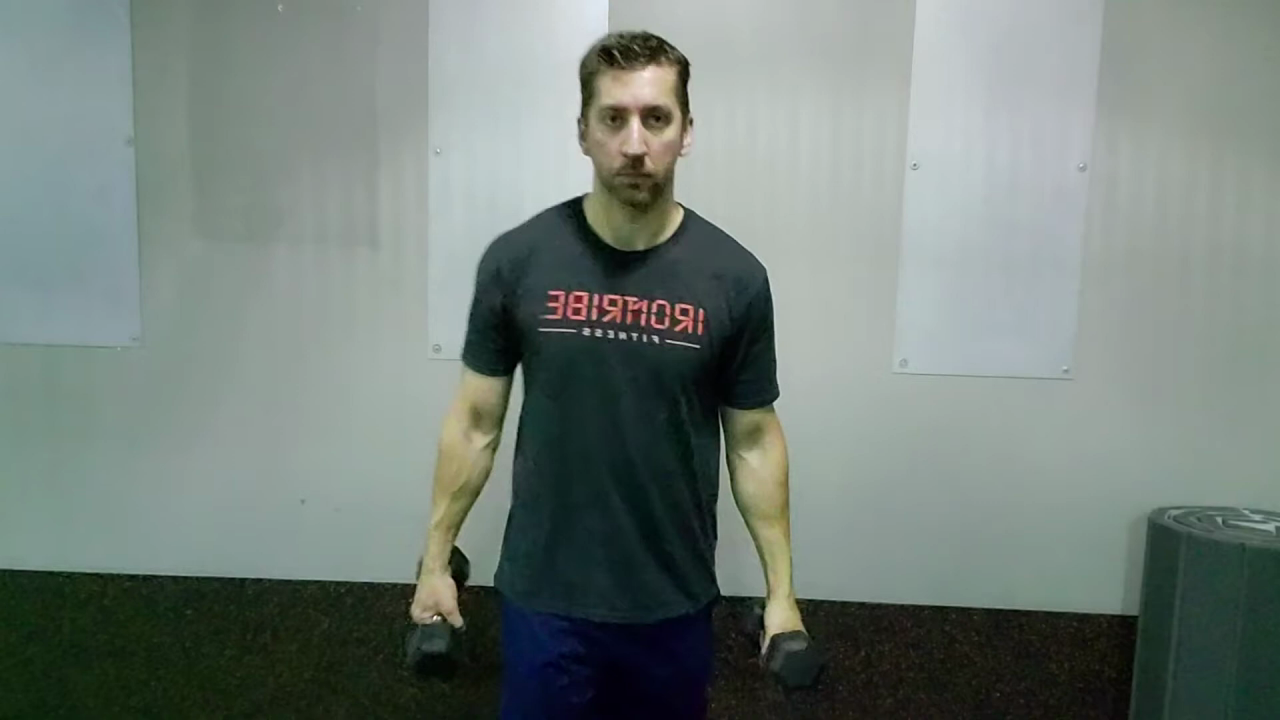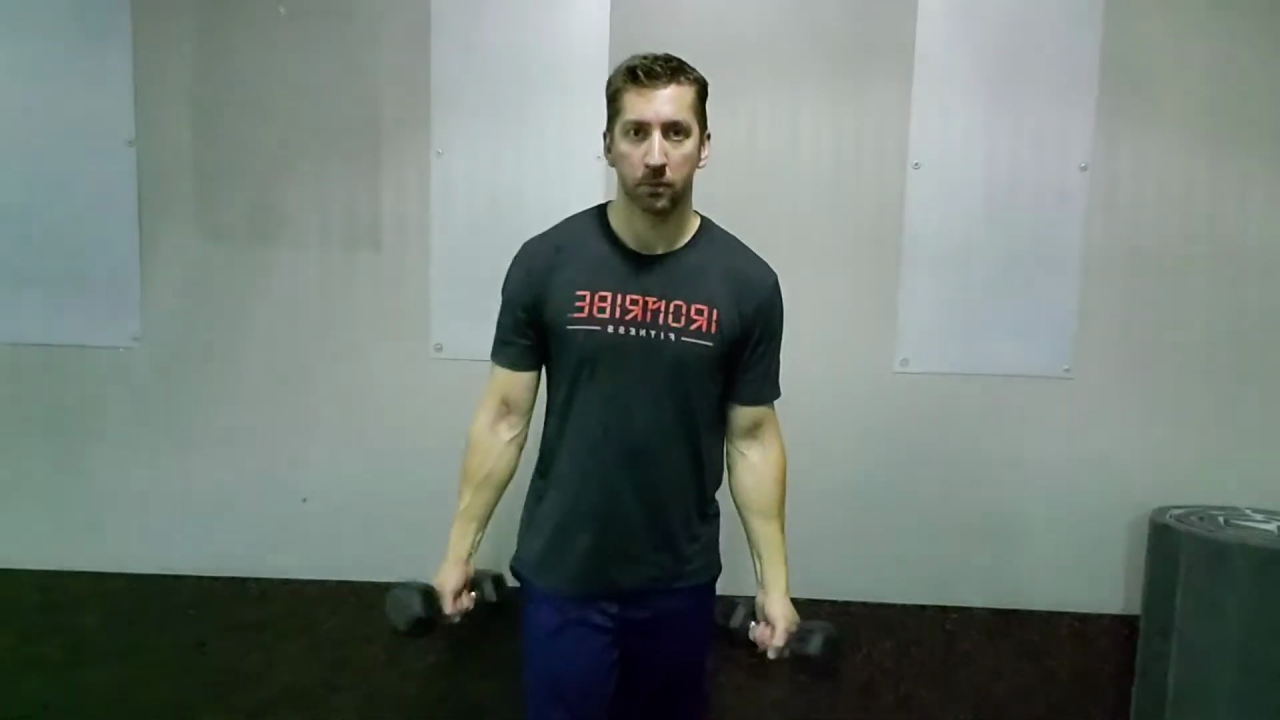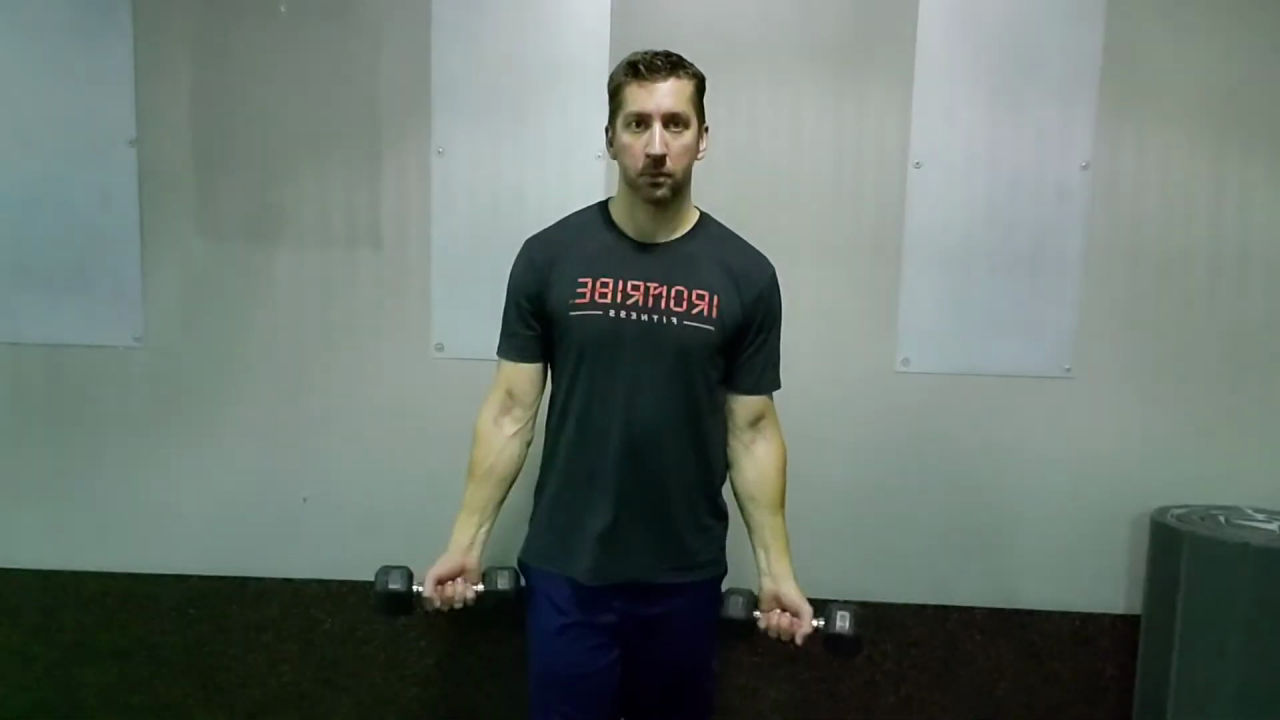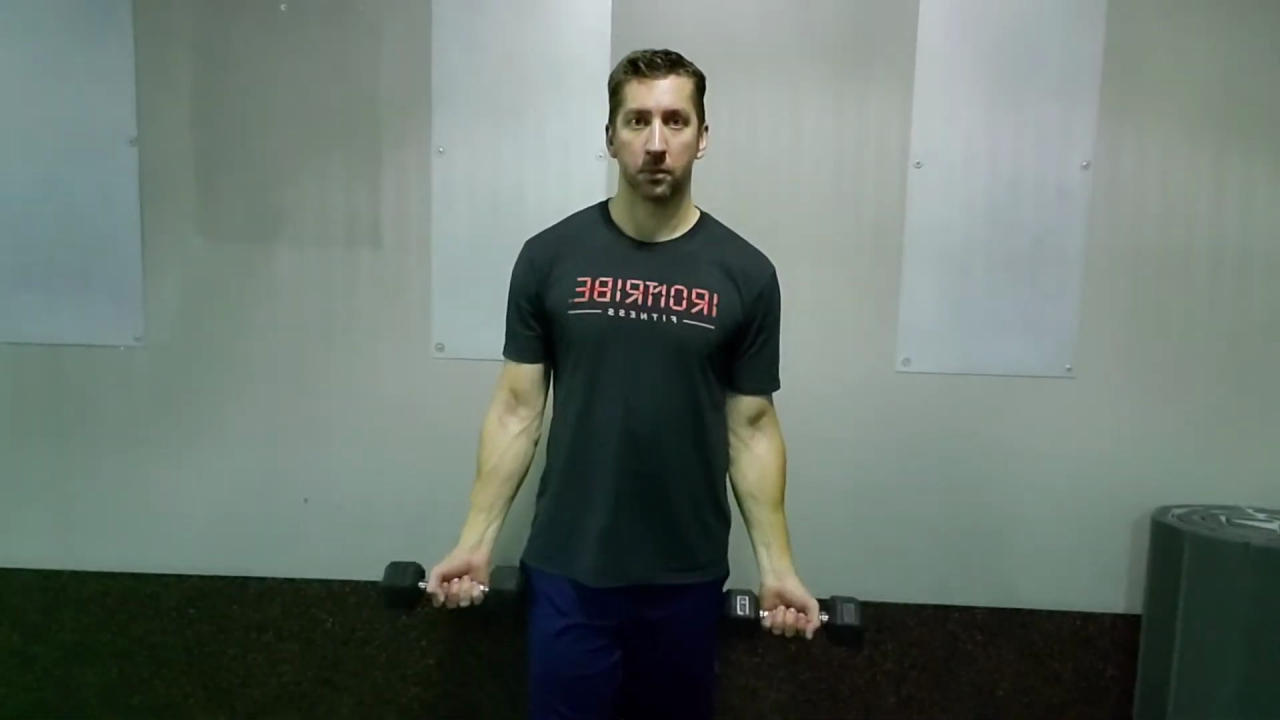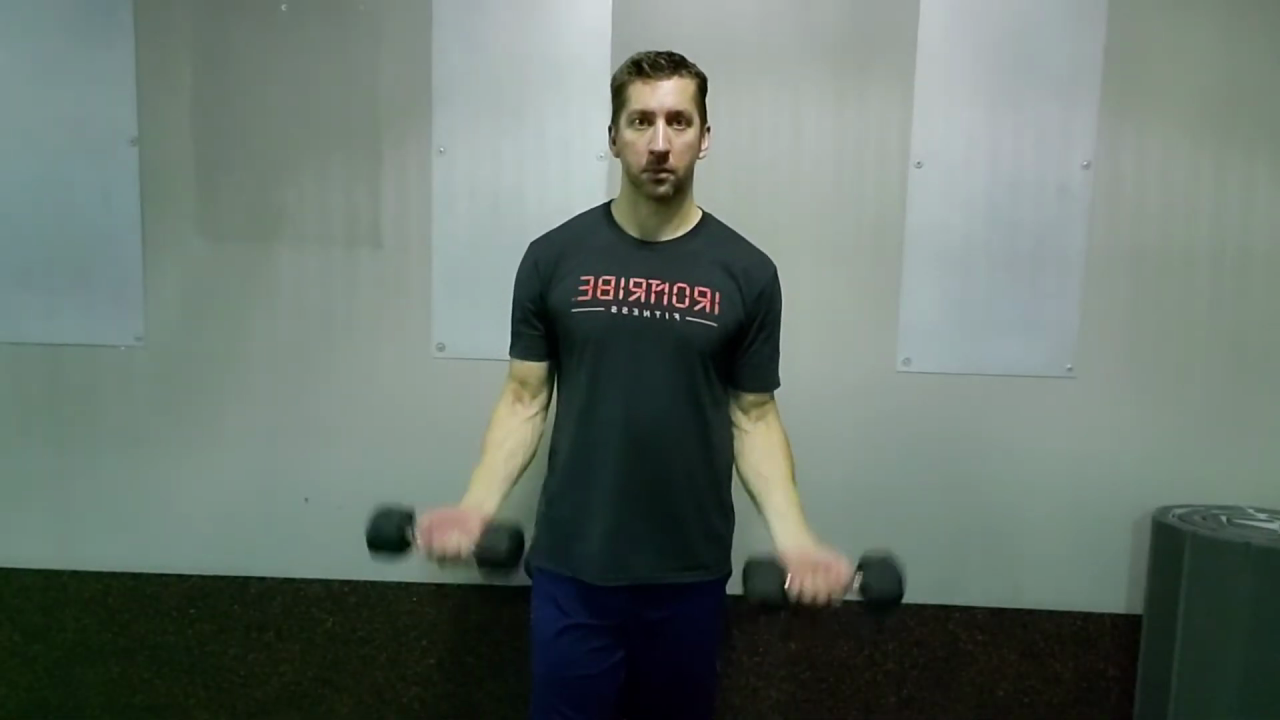
dt=0.3s
person 1, frame 1
left shoulder: (734, 278)
right shoulder: (516, 261)
left elbow: (753, 438)
right elbow: (475, 422)
left wrist: (781, 590)
right wrist: (436, 559)
left hip: (673, 600)
right hip: (547, 596)
person 1, frame 2
left shoulder: (746, 282)
right shoulder: (545, 263)
left elbow: (752, 437)
right elbow: (504, 416)
left wrist: (774, 583)
right wrist: (459, 551)
left hip: (679, 579)
right hip: (562, 574)
person 1, frame 3
left shoulder: (745, 274)
right shoulder: (549, 256)
left elbow: (752, 428)
right elbow: (511, 410)
left wrist: (776, 567)
right wrist: (467, 541)
left hip: (686, 571)
right hip: (568, 566)
person 1, frame 4
left shoulder: (745, 273)
right shoulder: (549, 257)
left elbow: (752, 426)
right elbow: (517, 410)
left wrist: (777, 564)
right wrist: (476, 540)
left hip: (687, 572)
right hip: (569, 567)
person 1, frame 5
left shoulder: (746, 271)
right shoulder: (553, 257)
left elbow: (753, 415)
right elbow: (525, 398)
left wrist: (793, 538)
right wrist: (478, 509)
left hip: (690, 568)
right hip: (572, 565)
